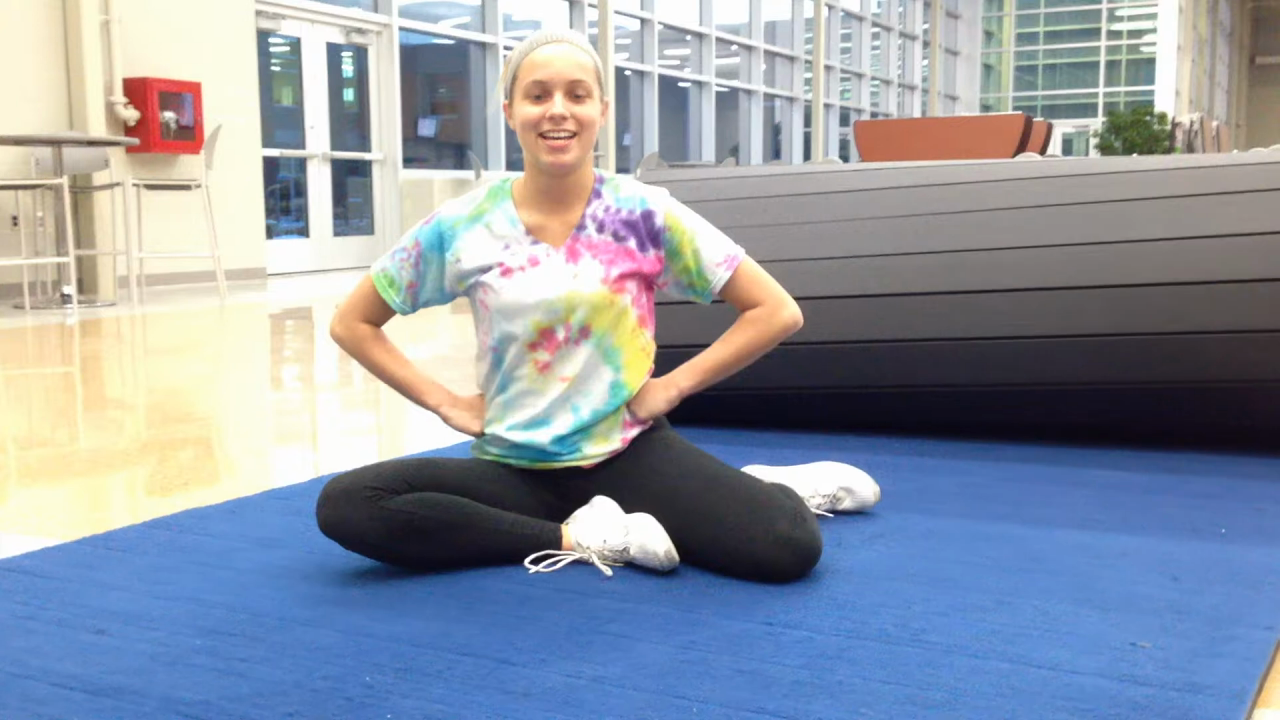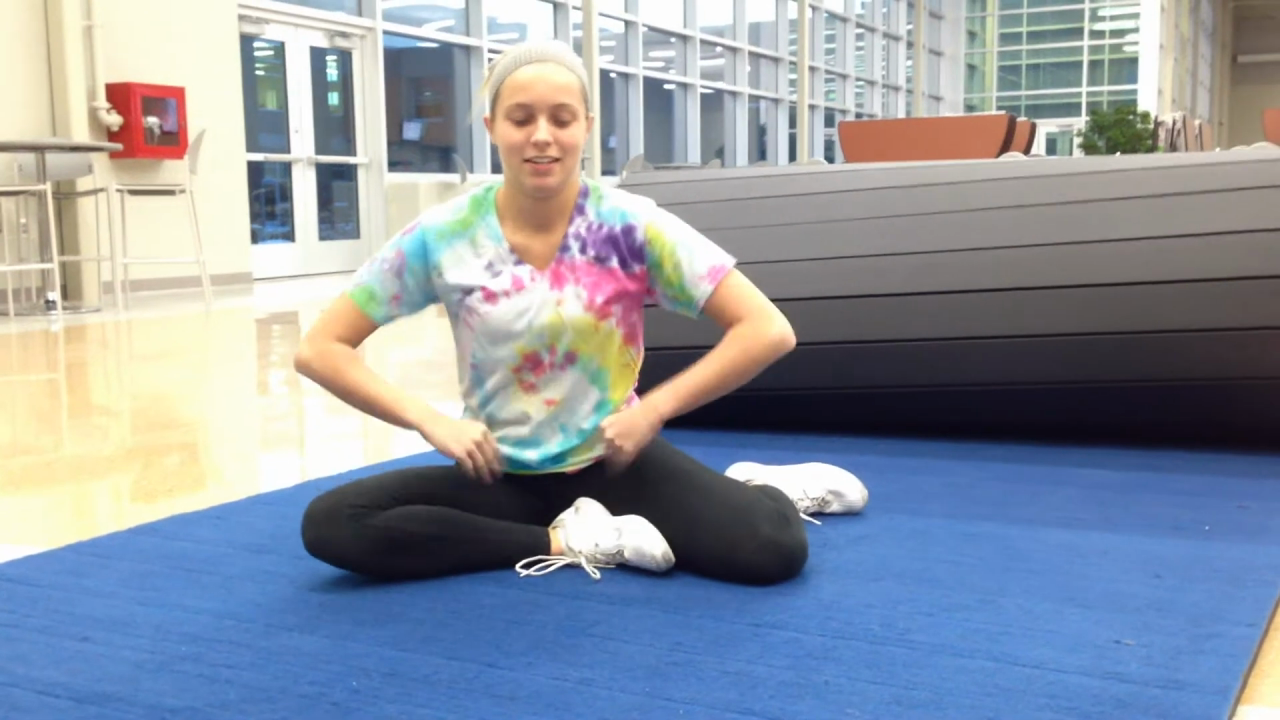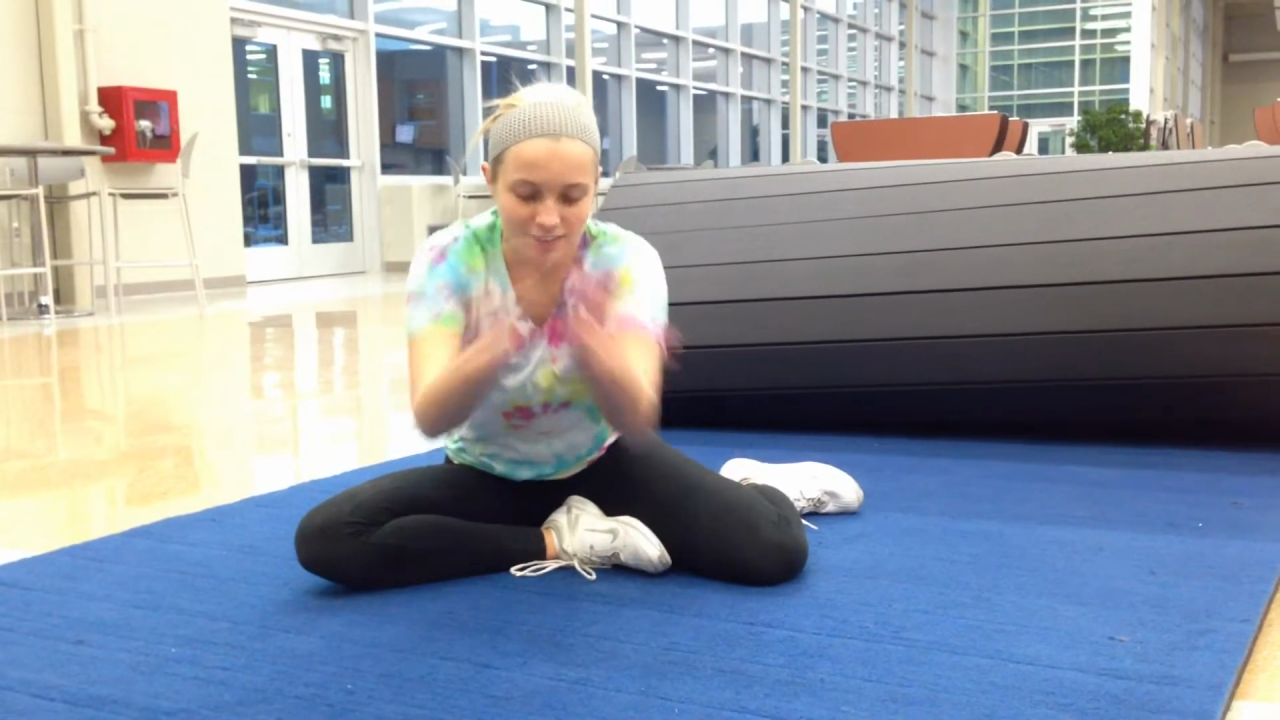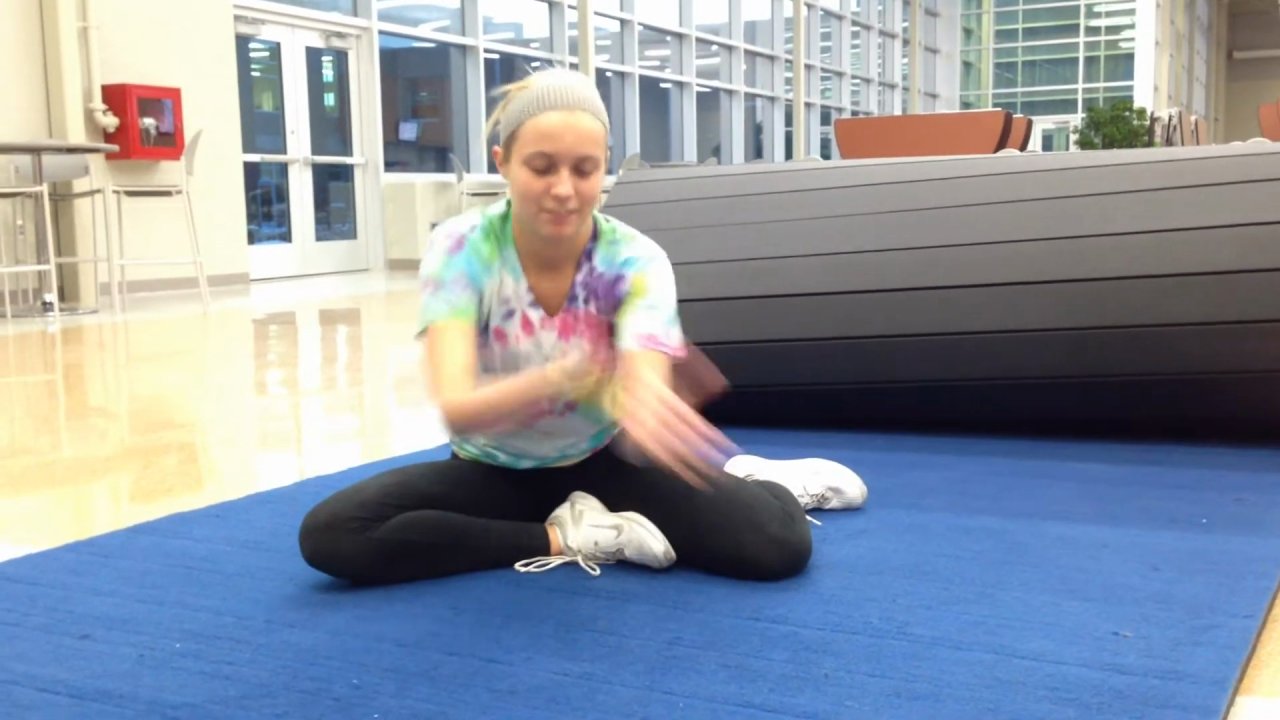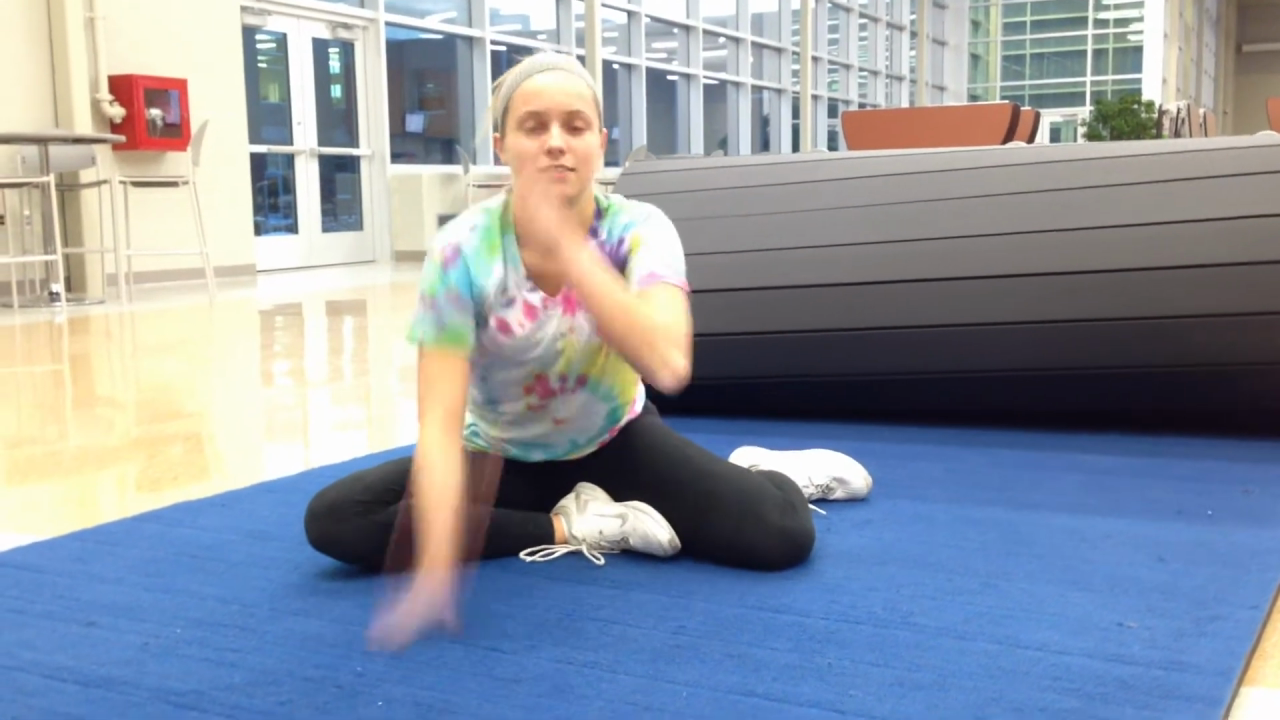
dt=1s
person 1, frame 1
left shoulder: (646, 215)
right shoulder: (459, 227)
left elbow: (776, 310)
right elbow: (351, 322)
left wrist: (672, 386)
right wrist: (445, 403)
left hip: (627, 453)
right hip: (512, 468)
left knee: (789, 546)
right knee: (344, 507)
left ankle: (775, 486)
right ankle: (578, 539)
person 1, frame 2
left shoulder: (630, 226)
right shoulder: (442, 236)
left elbow: (768, 331)
right elbow: (319, 350)
left wrist: (653, 409)
right wrist: (430, 420)
left hip: (611, 462)
right hip: (495, 475)
left knee: (775, 547)
right knee: (329, 526)
left ankle: (759, 486)
right ankle: (567, 542)
person 1, frame 3
left shoulder: (625, 259)
right shoulder: (449, 257)
left elbow: (637, 416)
right elbow: (430, 415)
left wrist: (584, 332)
right wrist: (499, 340)
left hip: (604, 462)
right hip: (486, 477)
left knee: (776, 546)
right knee: (323, 542)
right ankle: (567, 541)
person 1, frame 4
left shoulder: (636, 263)
right shoulder: (460, 248)
left elbow: (647, 402)
right elbow: (457, 410)
left wrist: (642, 415)
right wrist: (564, 373)
left hip: (604, 459)
right hip: (492, 470)
left knee: (771, 544)
right knee: (329, 534)
right ankle: (569, 538)
person 1, frame 5
left shoulder: (639, 227)
right shoulder: (461, 252)
left elbow: (669, 367)
right elbow: (440, 426)
left wrist: (570, 250)
right wrist: (436, 559)
left hip: (615, 445)
right hip: (499, 461)
left knee: (783, 532)
right knee: (333, 521)
right ankle: (571, 527)
